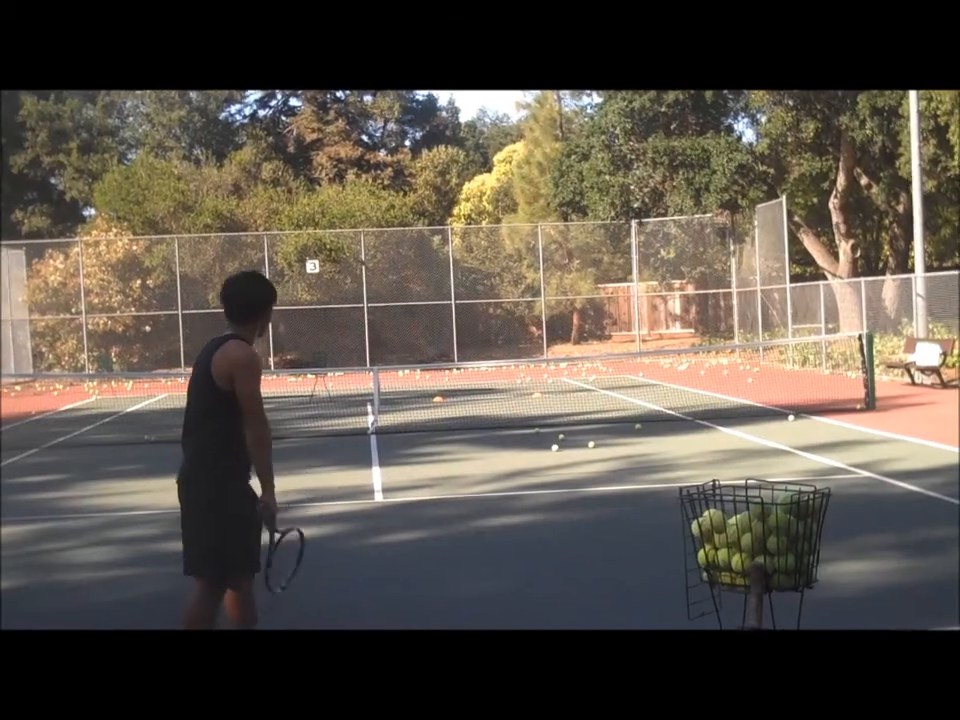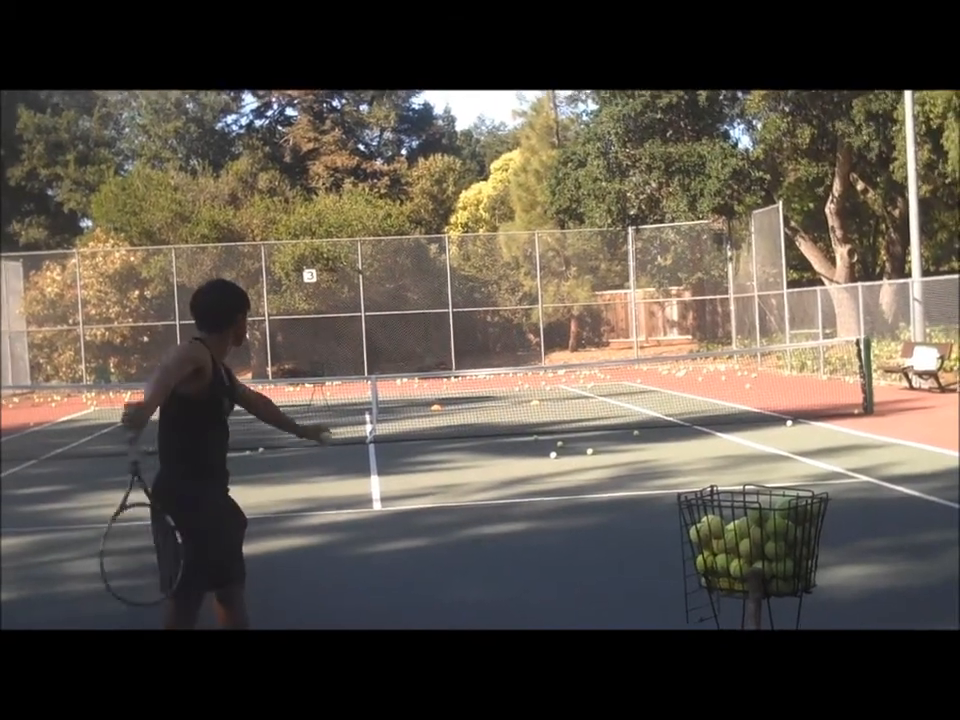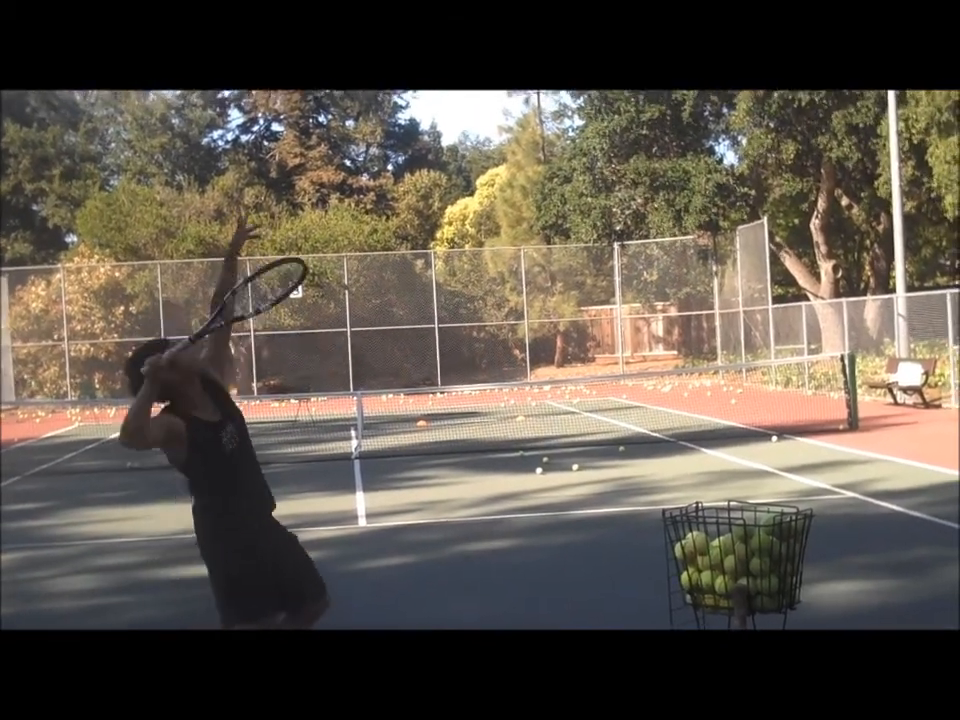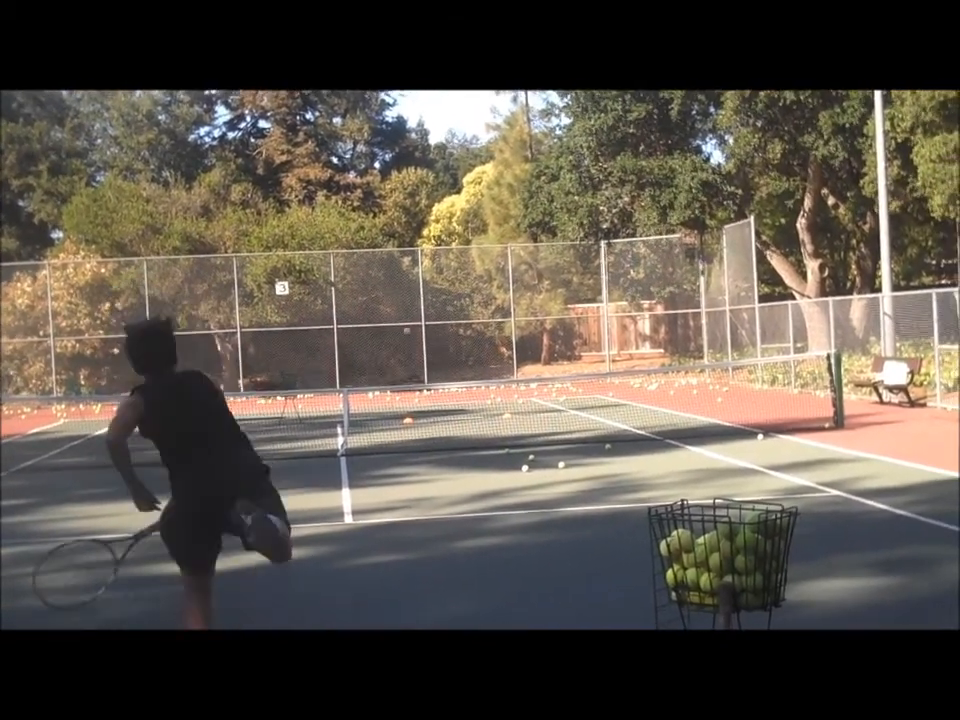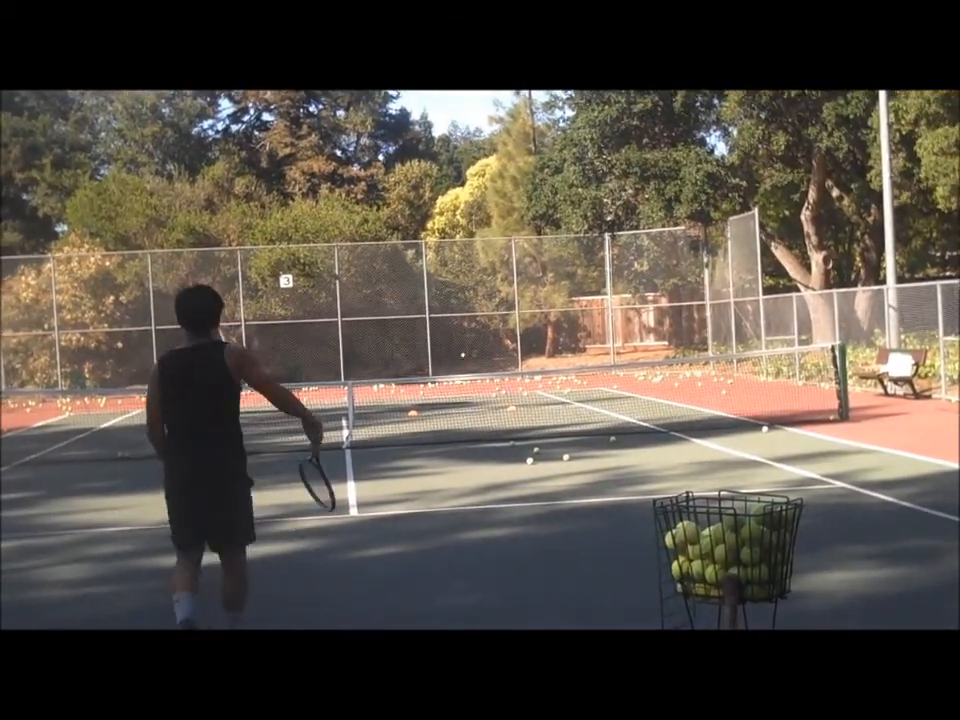
dt=1s
person 1, frame 1
left shoulder: (217, 350)
right shoulder: (242, 355)
right elbow: (255, 427)
left wrist: (250, 490)
right wrist: (268, 493)
left hip: (212, 478)
right hip: (215, 483)
left knee: (240, 572)
right knee: (213, 581)
person 1, frame 2
left shoulder: (218, 368)
right shoulder: (193, 354)
left elbow: (255, 402)
right elbow: (167, 372)
left wrist: (299, 429)
right wrist: (147, 401)
left hip: (209, 495)
right hip: (182, 498)
left knee: (231, 583)
right knee: (187, 597)
person 1, frame 3
left shoulder: (212, 380)
right shoulder: (173, 426)
left elbow: (223, 314)
right elbow: (132, 437)
left wrist: (233, 251)
right wrist: (149, 385)
left hip: (261, 524)
right hip: (224, 534)
left knee: (312, 602)
right knee: (255, 620)
person 1, frame 4
left shoulder: (139, 398)
right shoulder: (204, 381)
left elbow: (114, 440)
left wrist: (140, 492)
left hip: (193, 490)
right hip: (243, 473)
left knee: (196, 583)
right knee: (278, 548)
right ankle: (257, 523)
person 1, frame 5
left shoulder: (163, 367)
right shoulder: (232, 355)
left elbow: (154, 428)
right elbow: (275, 392)
right wrist: (308, 420)
left hip: (181, 474)
right hip: (226, 471)
left knee: (188, 555)
right knee: (232, 555)
left ankle: (184, 618)
right ankle: (233, 626)
